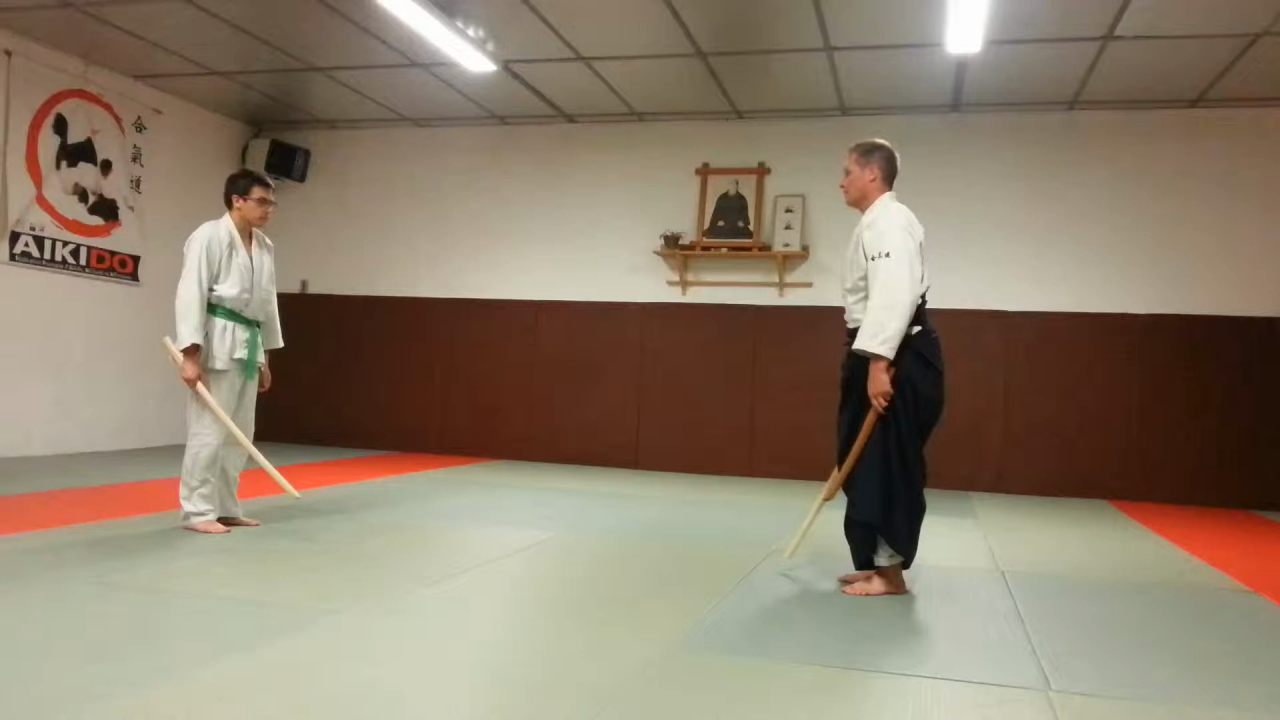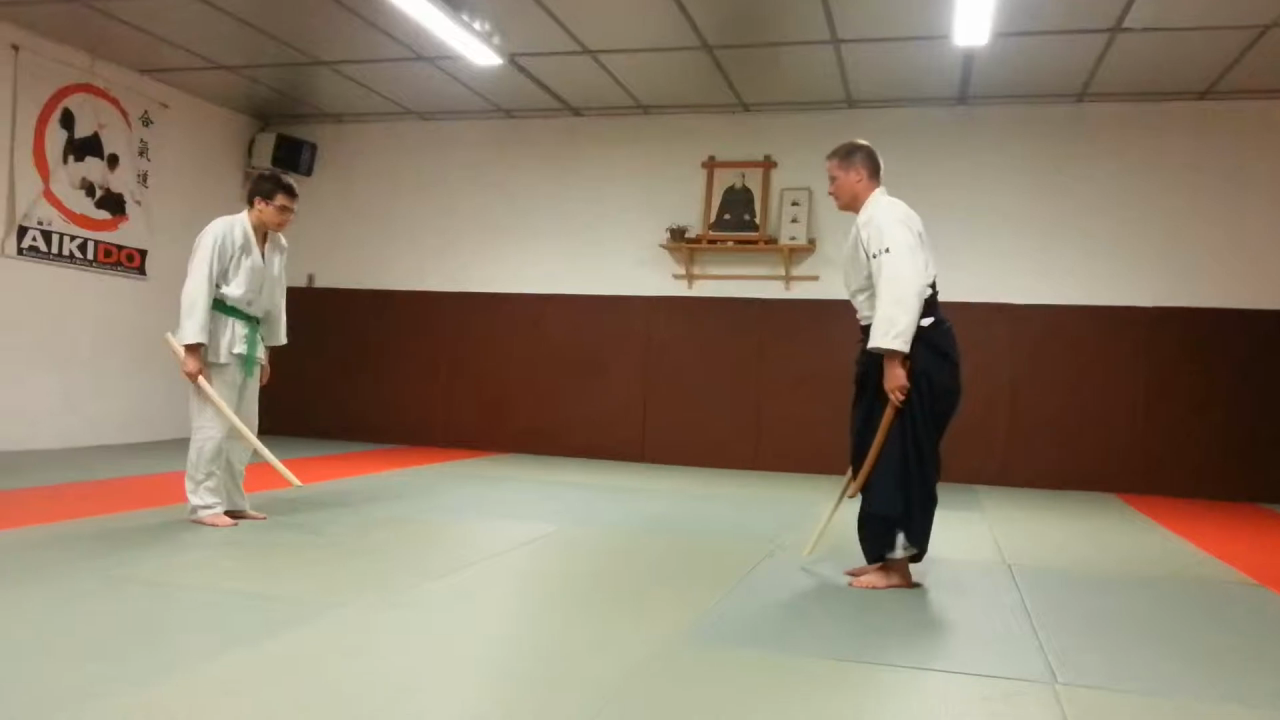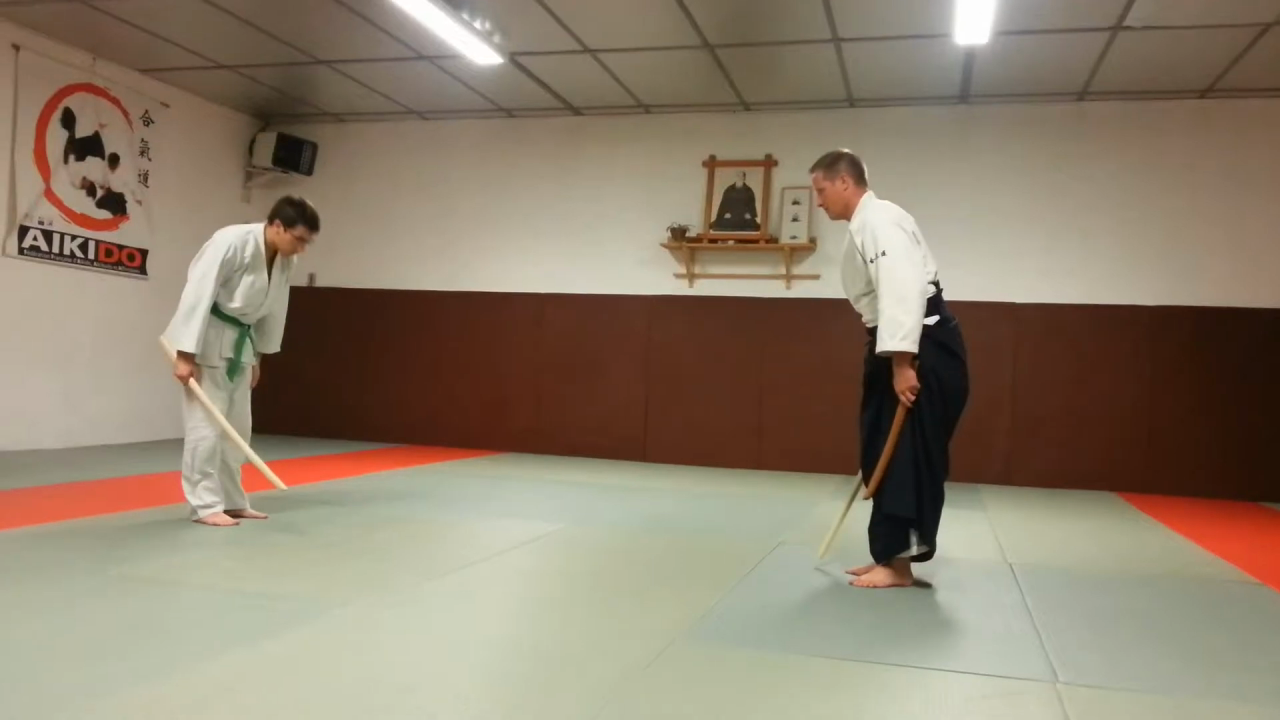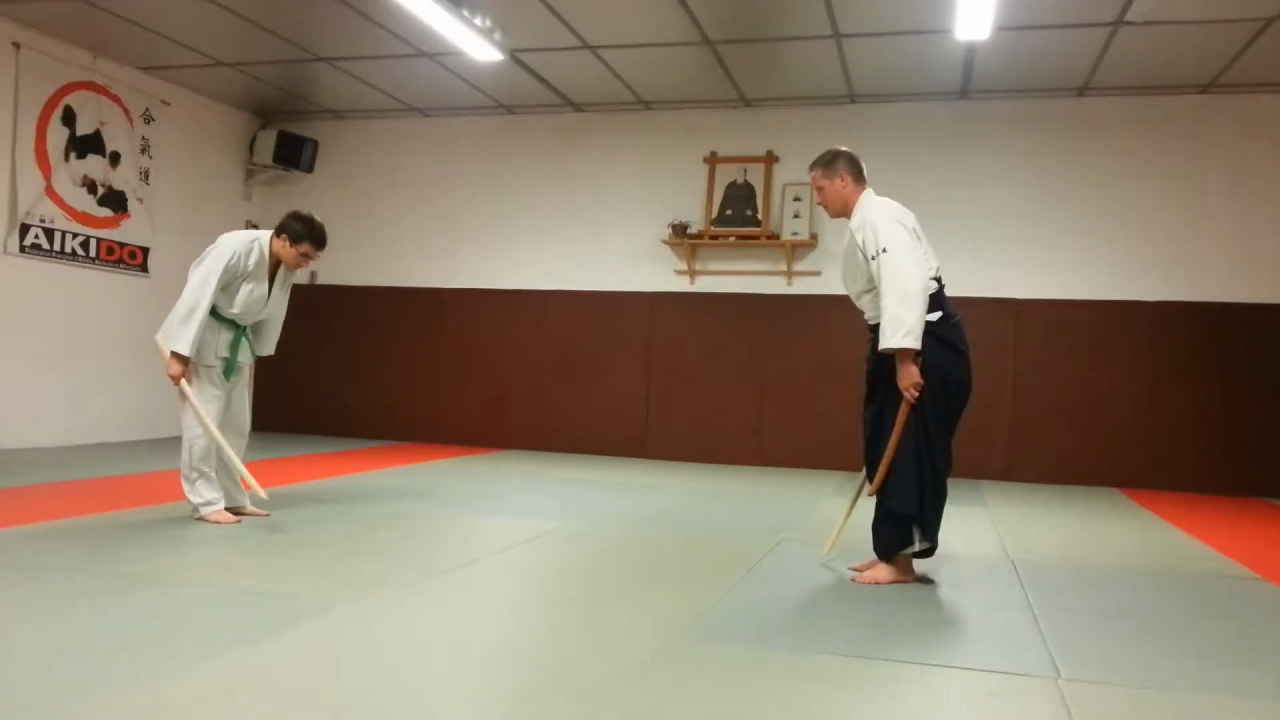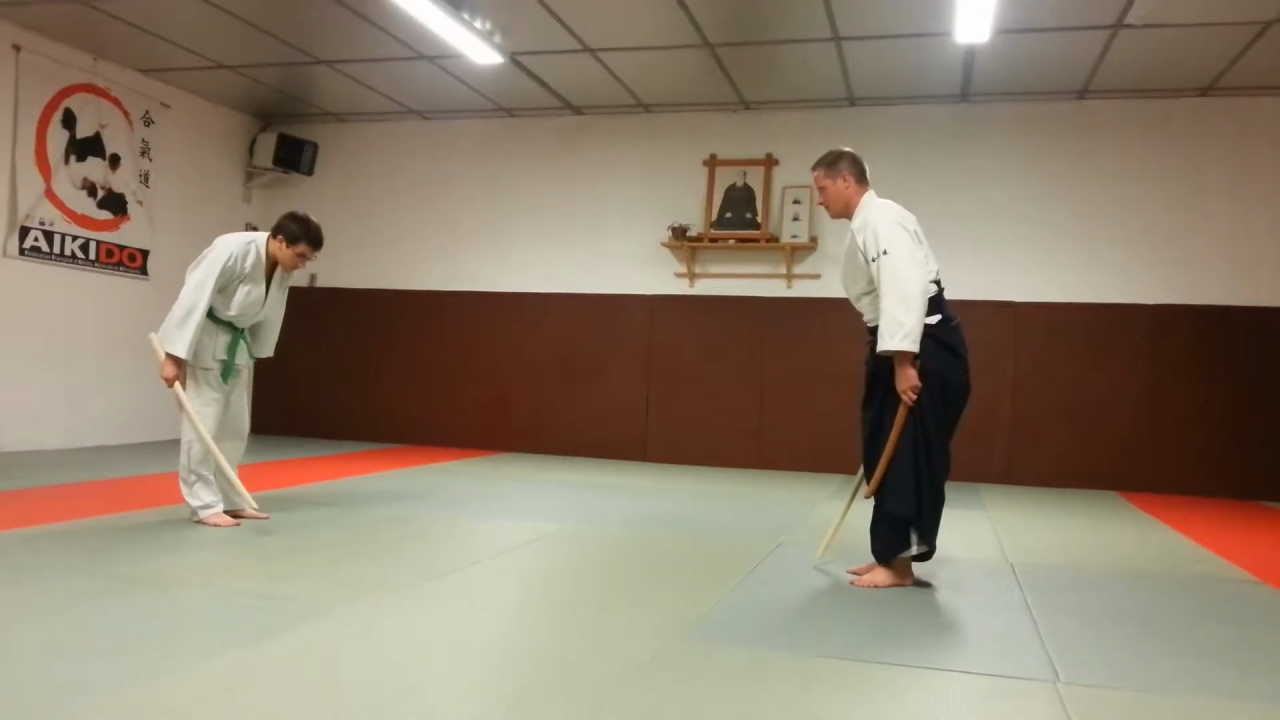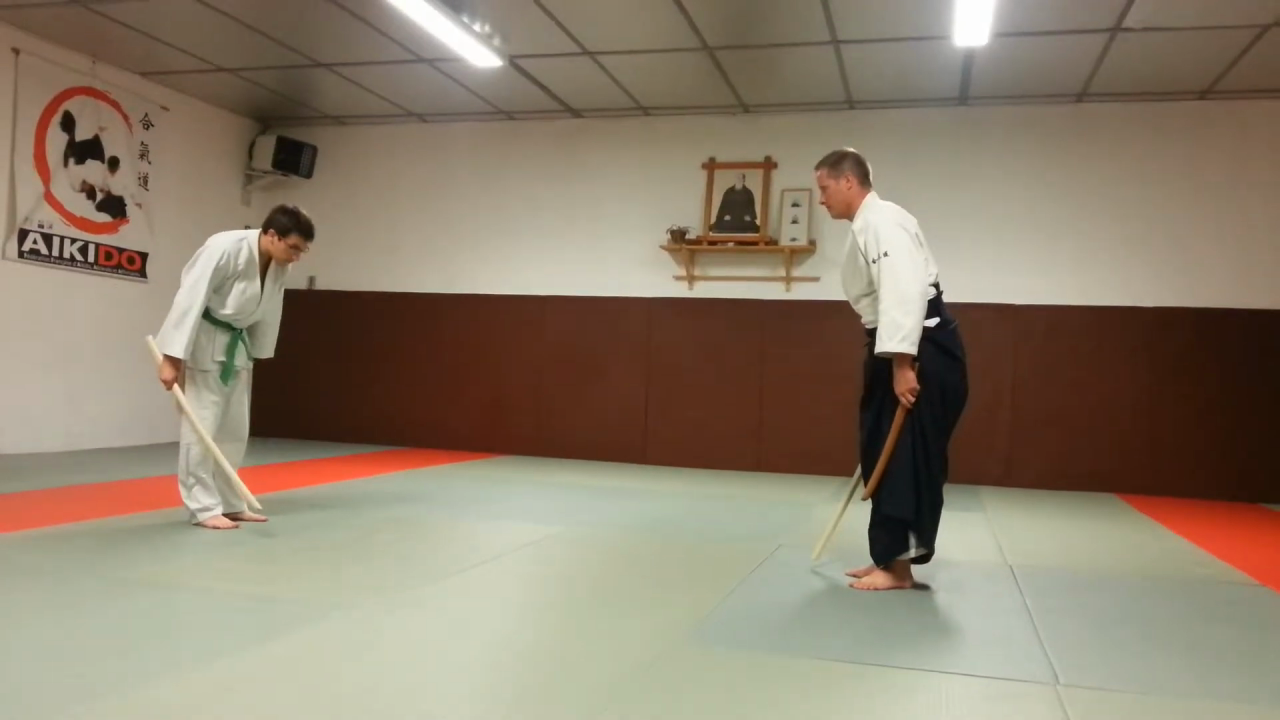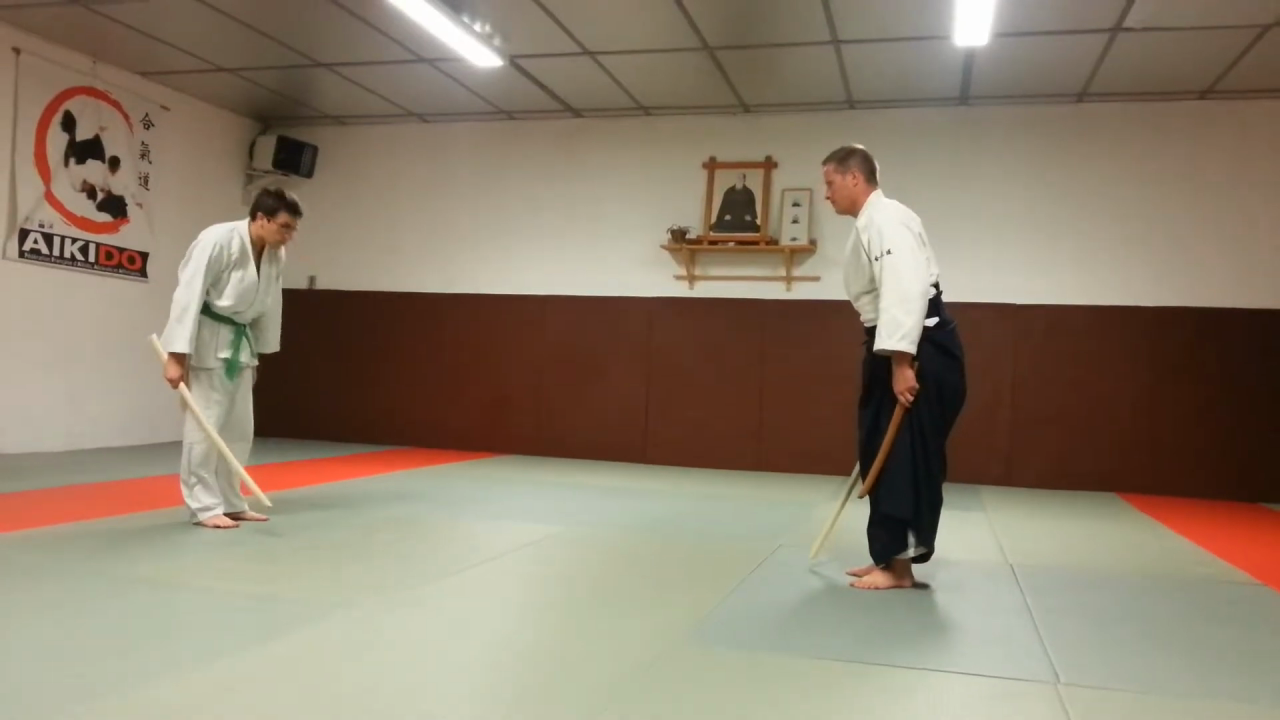
dt=0.2s
person 1, frame 1
left shoulder: (890, 221)
right shoulder: (876, 223)
left elbow: (895, 298)
left wrist: (880, 366)
left hip: (897, 360)
right hip: (882, 355)
left knee: (889, 463)
right knee: (868, 461)
left ankle: (889, 571)
right ankle: (878, 562)
person 1, frame 2
left shoulder: (886, 217)
right shoulder: (872, 220)
left elbow: (902, 291)
left wrist: (895, 361)
right wrist: (884, 358)
left hip: (914, 352)
right hip: (896, 349)
left knee: (902, 455)
right knee: (878, 454)
left ankle: (897, 564)
right ankle: (888, 556)
person 1, frame 3
left shoulder: (879, 220)
right shoulder: (866, 225)
left elbow: (904, 291)
left wrist: (903, 363)
right wrist: (893, 359)
left hip: (923, 351)
right hip: (904, 348)
left knee: (908, 455)
right knee: (884, 454)
left ankle: (899, 563)
right ankle: (892, 555)
person 1, frame 4
left shoulder: (879, 217)
right shoulder: (866, 224)
left elbow: (906, 287)
left wrist: (906, 360)
right wrist: (894, 357)
left hip: (926, 346)
right hip: (904, 344)
left knee: (911, 451)
right knee: (889, 450)
left ankle: (901, 559)
right ankle: (894, 551)
person 1, frame 5
left shoulder: (880, 219)
right shoulder: (866, 225)
left elbow: (905, 290)
left wrist: (905, 363)
right wrist: (894, 360)
left hip: (924, 349)
right hip: (903, 347)
left knee: (909, 454)
right knee: (887, 454)
left ankle: (899, 563)
right ankle: (892, 555)
person 1, frame 6
left shoulder: (882, 221)
right shoulder: (867, 227)
left elbow: (905, 293)
left wrist: (903, 364)
right wrist: (894, 361)
left hip: (921, 352)
right hip: (902, 350)
left knee: (907, 458)
right knee: (885, 456)
left ankle: (899, 565)
right ankle: (891, 557)
person 1, frame 7
left shoulder: (887, 219)
right shoulder: (870, 225)
left elbow: (906, 292)
left wrist: (902, 363)
left hip: (920, 352)
right hip: (901, 349)
left knee: (906, 457)
right knee: (884, 455)
left ankle: (899, 565)
right ankle: (891, 557)
person 2, frame 1
left shoulder: (264, 247)
right shoulder: (209, 237)
right elbow: (191, 295)
left wrist: (263, 357)
right wrist: (190, 354)
left hip: (247, 346)
right hip: (217, 345)
left knee: (239, 433)
right knee: (209, 430)
left ankle: (225, 508)
right ankle: (198, 511)
person 2, frame 2
left shoulder: (278, 245)
right shoulder: (222, 232)
right elbow: (198, 289)
left wrist: (266, 352)
right wrist: (192, 350)
left hip: (249, 340)
right hip: (219, 338)
left knee: (243, 427)
right knee: (212, 423)
left ankle: (232, 501)
right ankle: (205, 504)
person 2, frame 3
left shoulder: (285, 259)
right shoulder: (231, 242)
right elbow: (198, 295)
left wrist: (256, 357)
right wrist: (185, 355)
left hip: (239, 343)
right hip: (209, 341)
left knee: (238, 426)
right knee: (206, 423)
left ankle: (232, 500)
right ankle: (205, 503)
person 2, frame 4
left shoulder: (287, 266)
right shoulder: (236, 248)
right elbow: (196, 297)
left wrist: (251, 357)
right wrist: (179, 355)
left hip: (236, 342)
right hip: (203, 339)
left knee: (236, 424)
right knee: (203, 421)
left ankle: (231, 498)
right ankle: (206, 502)
person 2, frame 5
left shoulder: (283, 266)
right shoulder: (233, 250)
right elbow: (193, 299)
left wrist: (250, 359)
right wrist: (174, 357)
left hip: (235, 345)
right hip: (202, 341)
left knee: (235, 427)
right knee: (203, 424)
left ankle: (229, 500)
right ankle: (205, 505)
person 2, frame 6
left shoulder: (279, 265)
right shoulder: (225, 248)
right elbow: (189, 300)
left wrist: (250, 359)
right wrist: (172, 358)
left hip: (234, 347)
right hip: (201, 344)
left knee: (235, 429)
right knee: (202, 426)
left ankle: (229, 503)
right ankle: (204, 507)
person 2, frame 7
left shoulder: (275, 254)
right shoulder: (217, 240)
right elbow: (188, 296)
left wrist: (255, 356)
right wrist: (177, 356)
left hip: (238, 344)
right hip: (205, 342)
left knee: (239, 428)
right knee: (205, 426)
left ankle: (231, 502)
right ankle: (205, 506)
